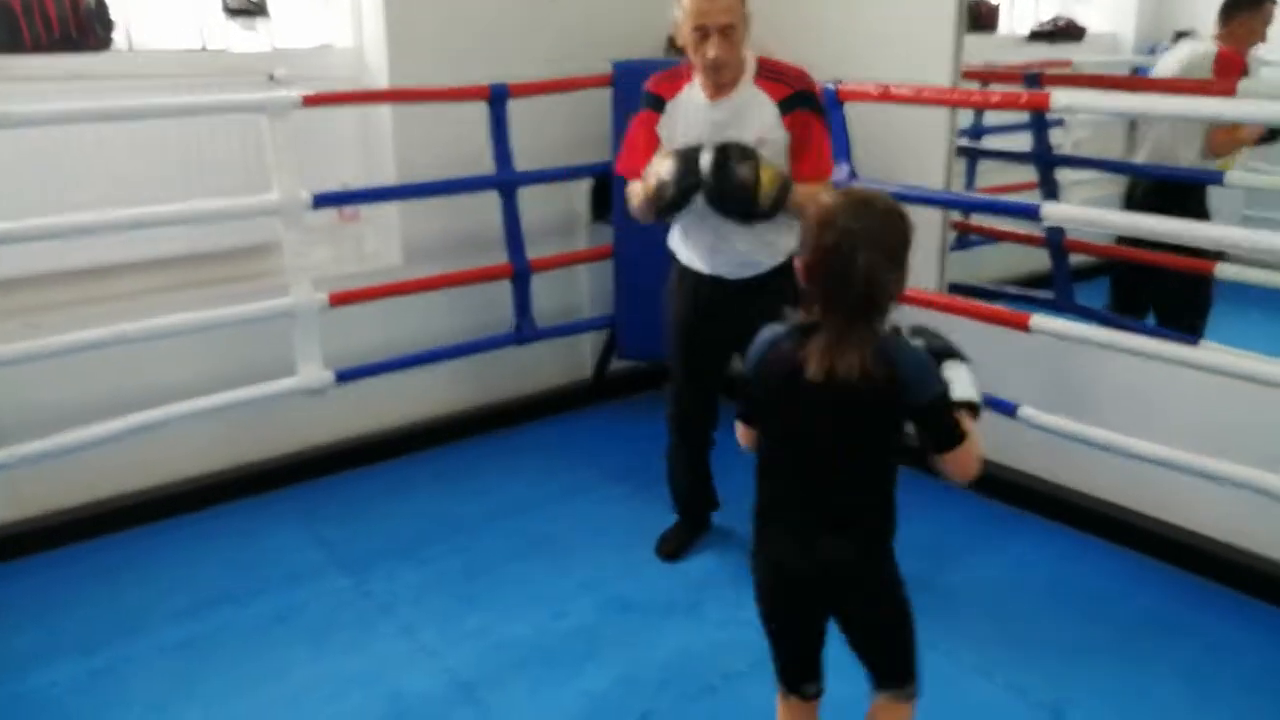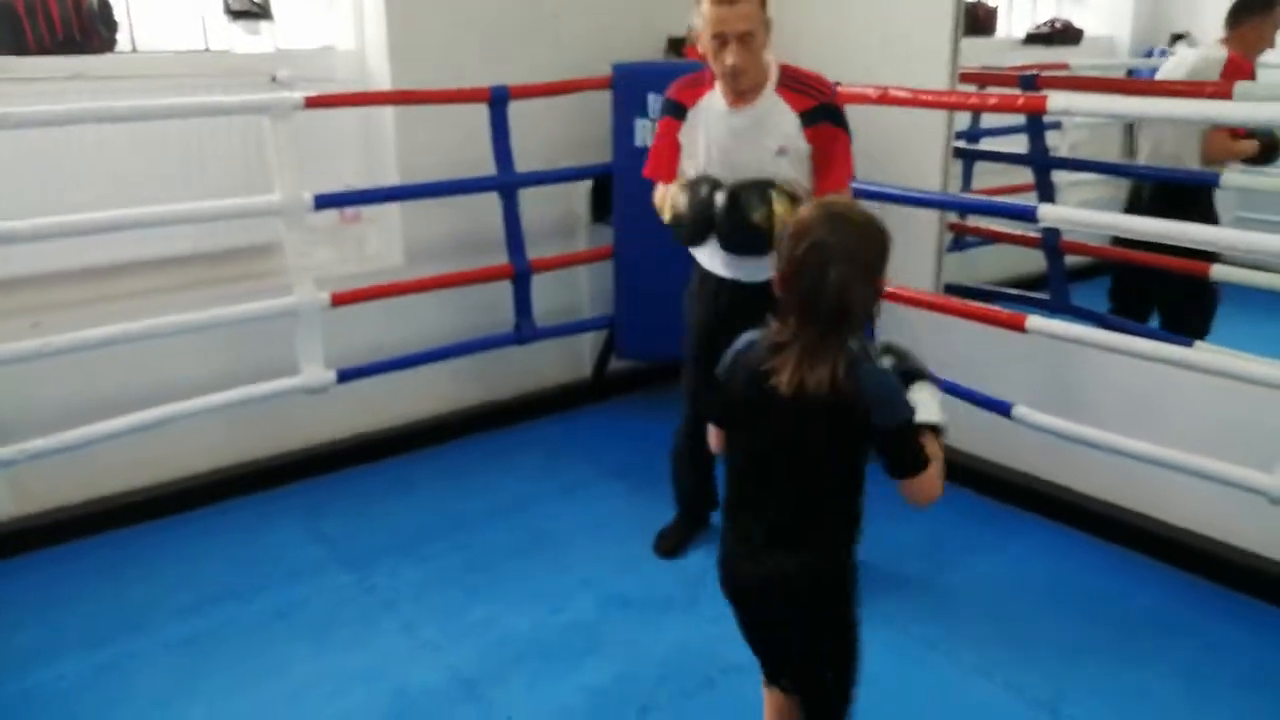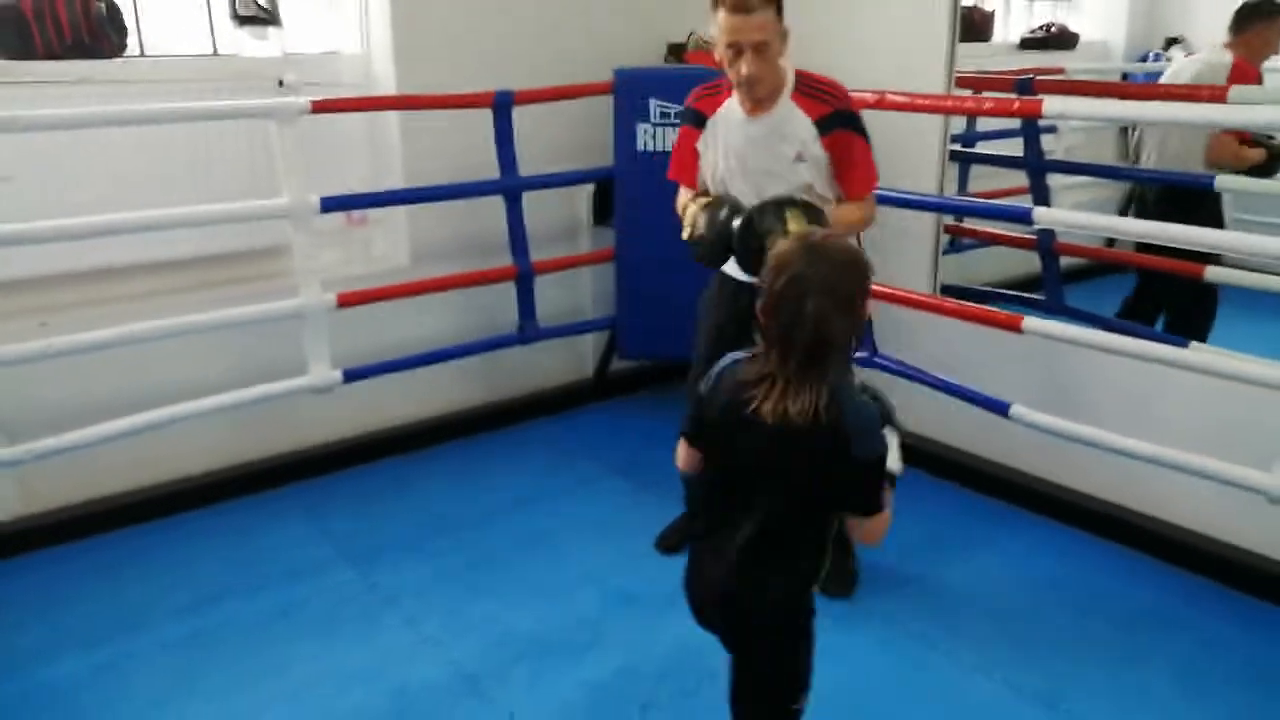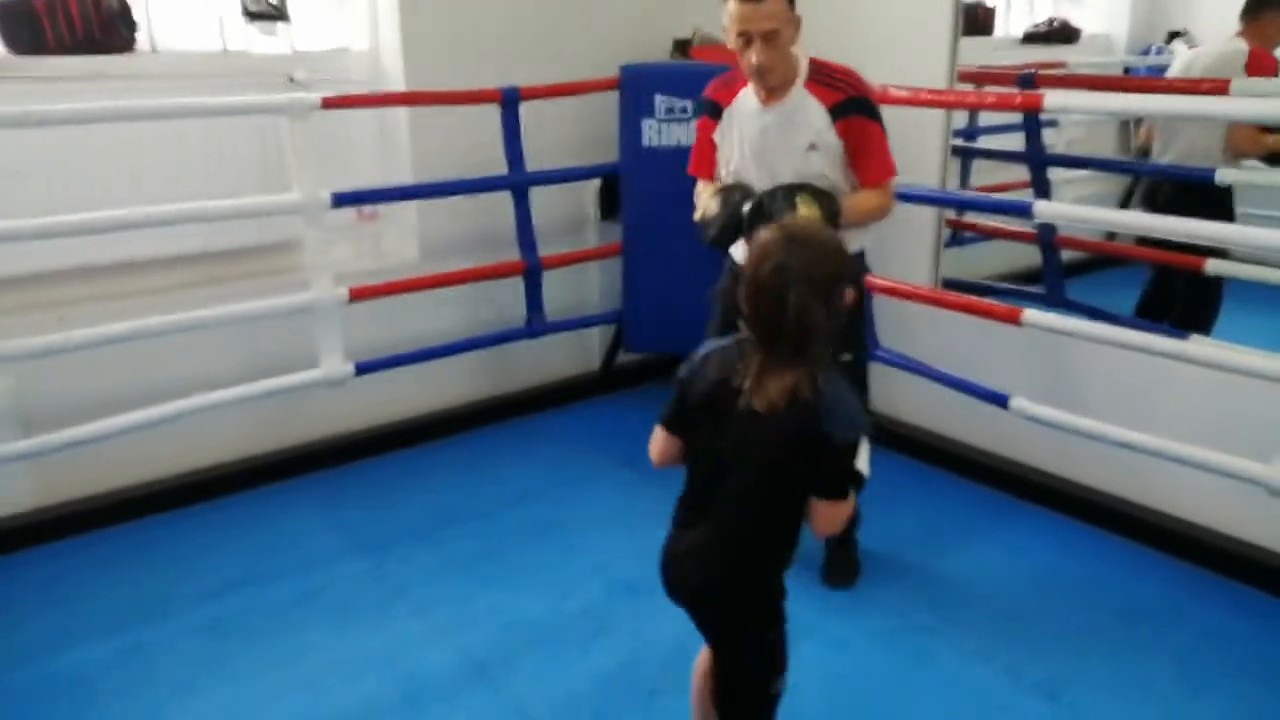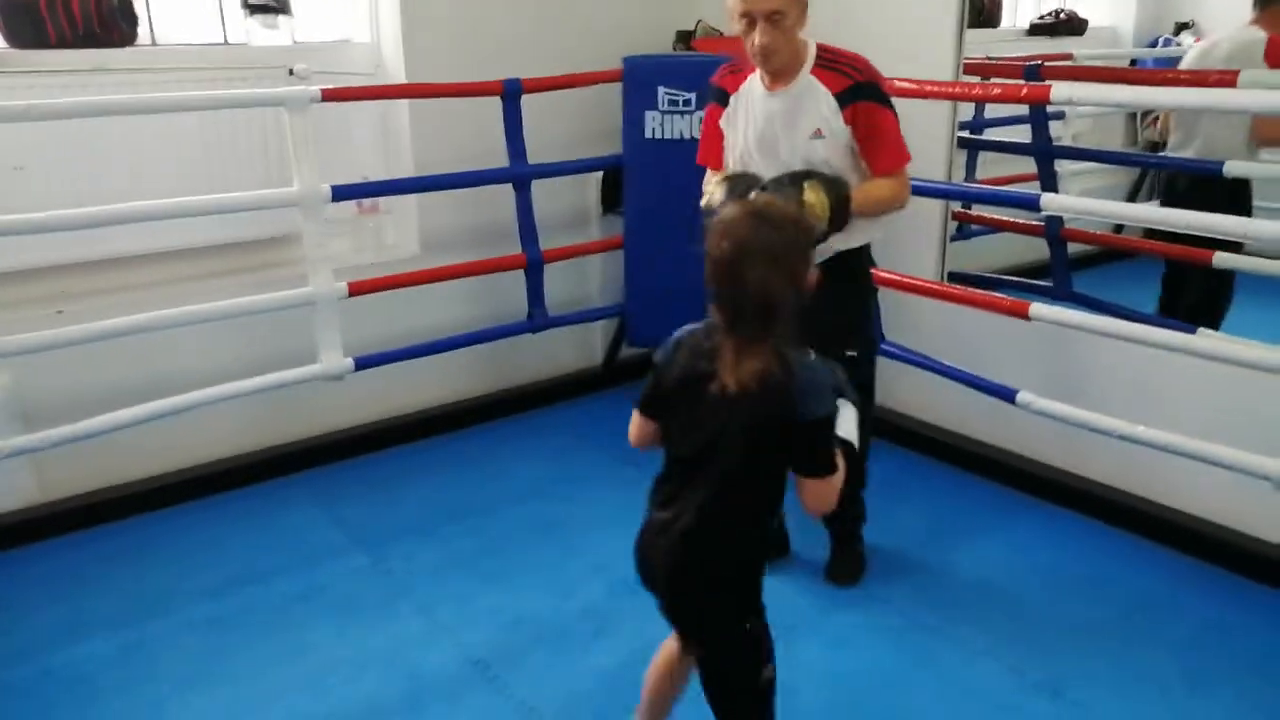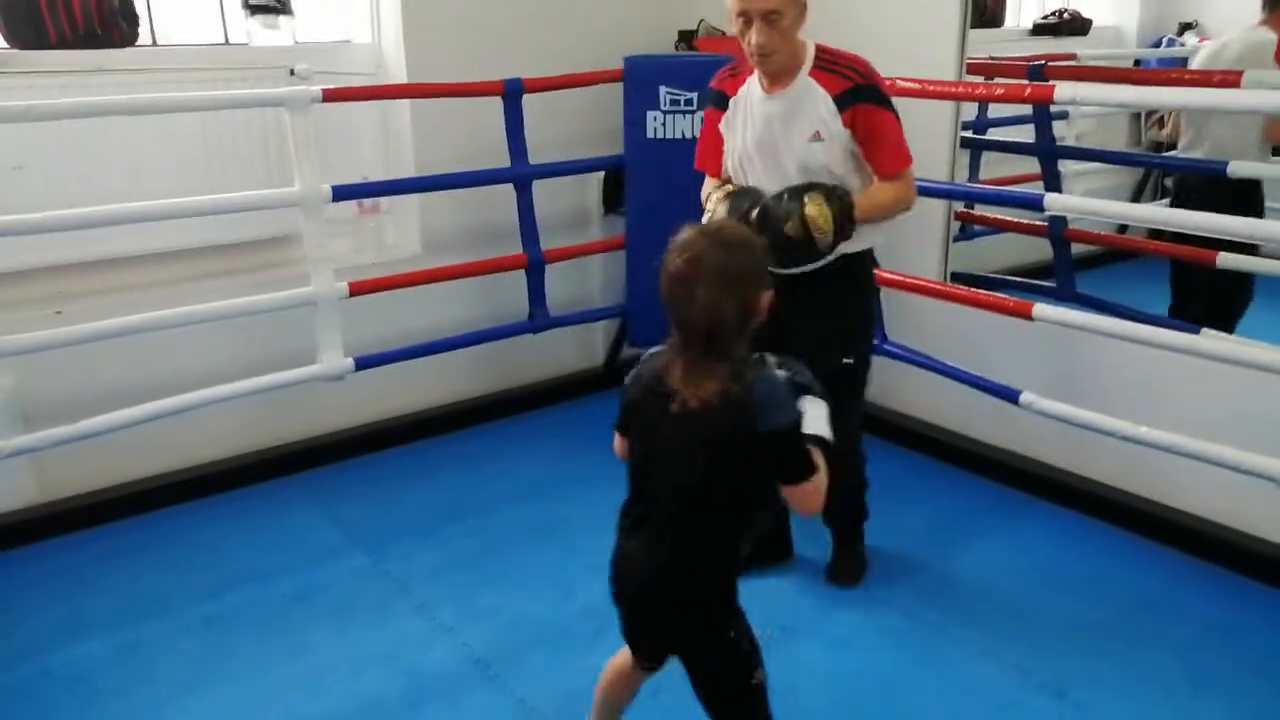
dt=0.1s
person 1, frame 1
left shoulder: (789, 91)
right shoulder: (662, 96)
left elbow: (822, 198)
right elbow: (639, 207)
left wrist: (776, 192)
right wrist: (657, 188)
left hip: (774, 283)
right hip: (697, 281)
right knee: (688, 412)
right ankle: (691, 512)
person 1, frame 2
left shoulder: (811, 101)
right shoulder: (683, 101)
left elbow: (836, 199)
right elbow: (663, 192)
left wrist: (787, 215)
right wrist: (681, 206)
right hip: (716, 280)
right knee: (695, 408)
right ankle: (693, 510)
person 1, frame 3
left shoulder: (828, 107)
right shoulder: (703, 108)
left elbow: (862, 208)
right elbow: (688, 195)
right wrist: (697, 215)
right hip: (733, 285)
left ankle: (832, 542)
right ankle: (700, 514)
person 1, frame 4
left shoulder: (842, 95)
right shoulder: (720, 99)
left elbow: (880, 197)
right elbow: (706, 186)
right wrist: (715, 208)
right hip: (748, 275)
left ankle: (839, 535)
person 1, frame 5
left shoulder: (852, 82)
right shoulder: (727, 86)
left elbow: (895, 187)
right elbow: (715, 175)
left hip: (835, 276)
left ankle: (846, 533)
person 1, frame 6
left shoulder: (851, 84)
right shoulder: (726, 90)
left elbow: (901, 190)
right elbow: (714, 183)
left wrist: (835, 216)
right wrist: (722, 207)
left hip: (834, 281)
left knee: (834, 424)
left ankle: (847, 538)
right ankle: (768, 534)
person 2, frame 1
left shoulder: (771, 349)
right shoulder: (907, 363)
left elbow: (748, 437)
right elbow: (964, 467)
right wrist: (957, 383)
left hip: (778, 556)
right hip: (862, 558)
person 2, frame 2
left shoulder: (745, 355)
right shoulder: (871, 383)
left elbow: (719, 443)
right elbow: (923, 491)
right wrist: (923, 402)
left hip: (741, 563)
right hip: (816, 575)
person 2, frame 3
left shoulder: (727, 376)
right shoulder: (850, 415)
left elbow: (687, 462)
right elbow: (869, 531)
right wrist: (883, 451)
left hip: (707, 578)
right hip: (775, 598)
person 2, frame 4
left shoulder: (710, 362)
right shoulder: (828, 403)
left elbow: (661, 452)
right elbow: (827, 521)
right wrist: (852, 457)
left hip: (684, 558)
right hip: (743, 580)
left knee: (724, 643)
person 2, frame 5
left shoulder: (685, 346)
right shoulder: (804, 380)
left elbow: (641, 435)
right elbow: (821, 499)
right wrist: (840, 417)
left hip: (658, 545)
right hip: (720, 570)
left knee: (689, 637)
person 2, frame 6
left shoulder: (652, 369)
right shoulder: (761, 394)
right elbow: (807, 501)
right wrist: (813, 416)
left hip: (631, 564)
right hip: (695, 587)
left knee: (643, 653)
person 3, frame 1
left shoulder: (1177, 53)
right shoulder: (1229, 61)
right elbow: (1218, 142)
left hip: (1143, 184)
right hip: (1178, 192)
left knee: (1132, 289)
right knee: (1187, 301)
person 3, frame 2
left shoulder: (1179, 59)
right shoulder: (1237, 68)
right elbow: (1215, 150)
left hip: (1145, 190)
right hip: (1184, 197)
left knee: (1132, 293)
right knee: (1192, 301)
person 3, frame 3
left shoulder: (1181, 64)
right shoulder: (1243, 73)
left elbow: (1140, 143)
right elbow: (1221, 155)
left hip: (1149, 193)
right hip: (1190, 201)
left knee: (1149, 292)
right knee: (1194, 305)
person 3, frame 4
left shoulder: (1187, 57)
left elbow: (1148, 135)
right elbow: (1242, 143)
left hip: (1159, 186)
right hip: (1202, 193)
left knee: (1164, 285)
right knee: (1197, 297)
person 3, frame 5
left shoulder: (1201, 46)
left elbow: (1166, 124)
left hip: (1176, 177)
right hip: (1220, 185)
left knee: (1179, 277)
right knee: (1211, 286)
person 3, frame 6
left shoulder: (1209, 49)
left elbow: (1176, 128)
left hip: (1188, 180)
right hip: (1235, 187)
left knee: (1190, 283)
right knee: (1233, 291)
